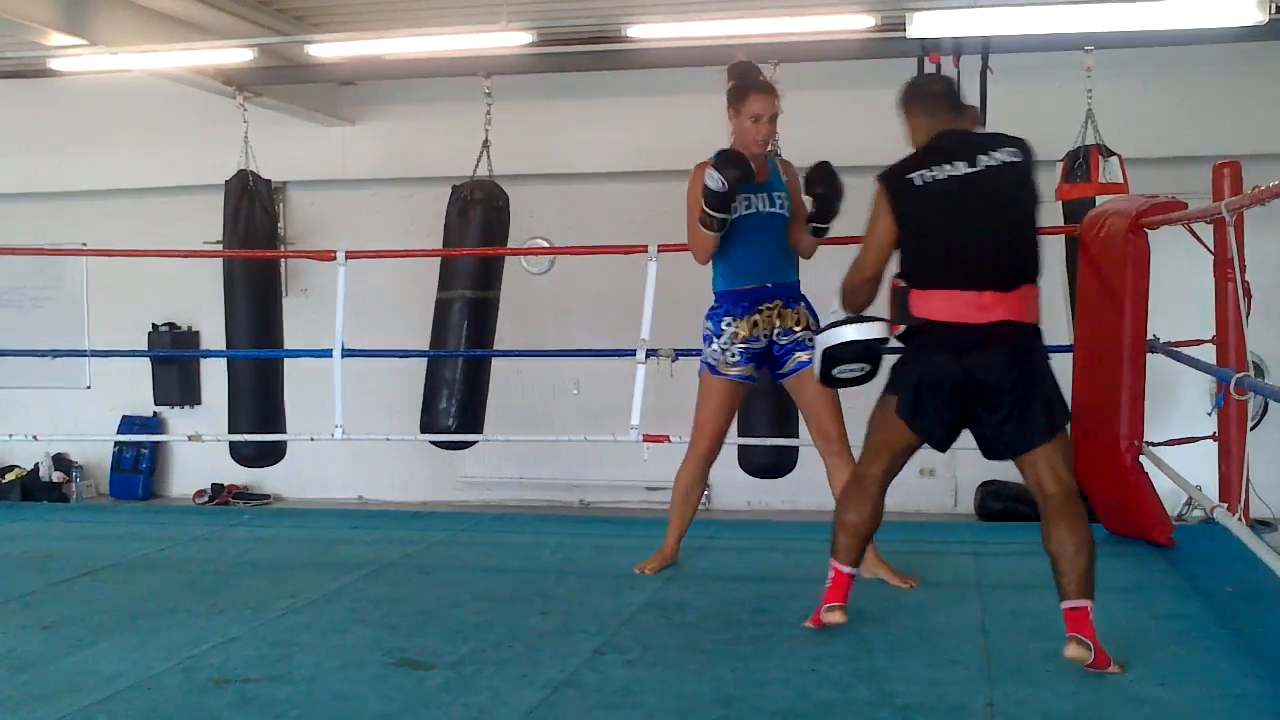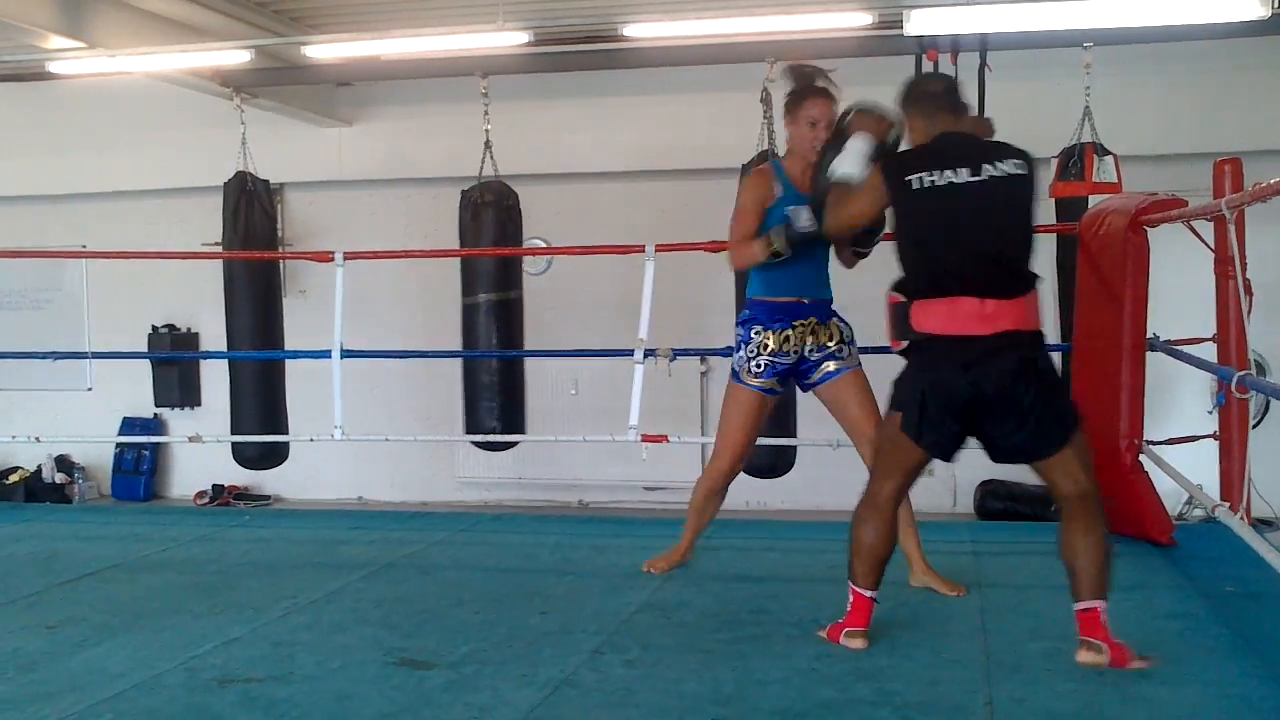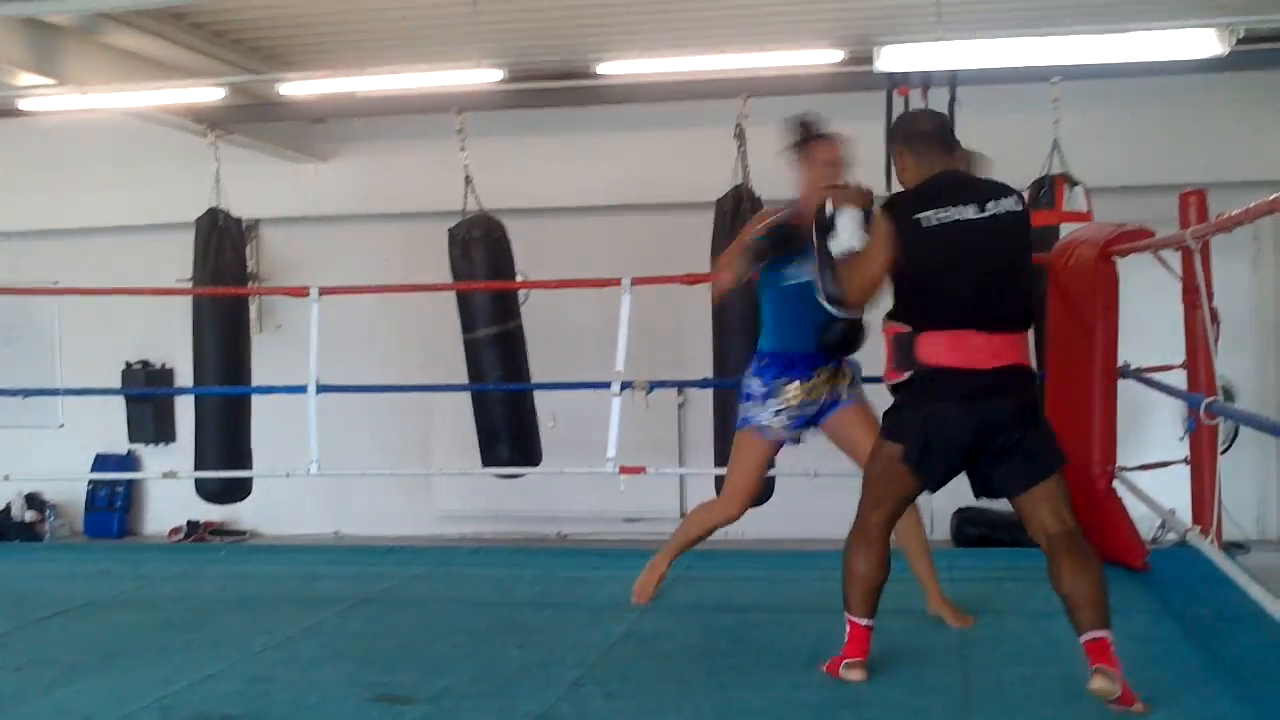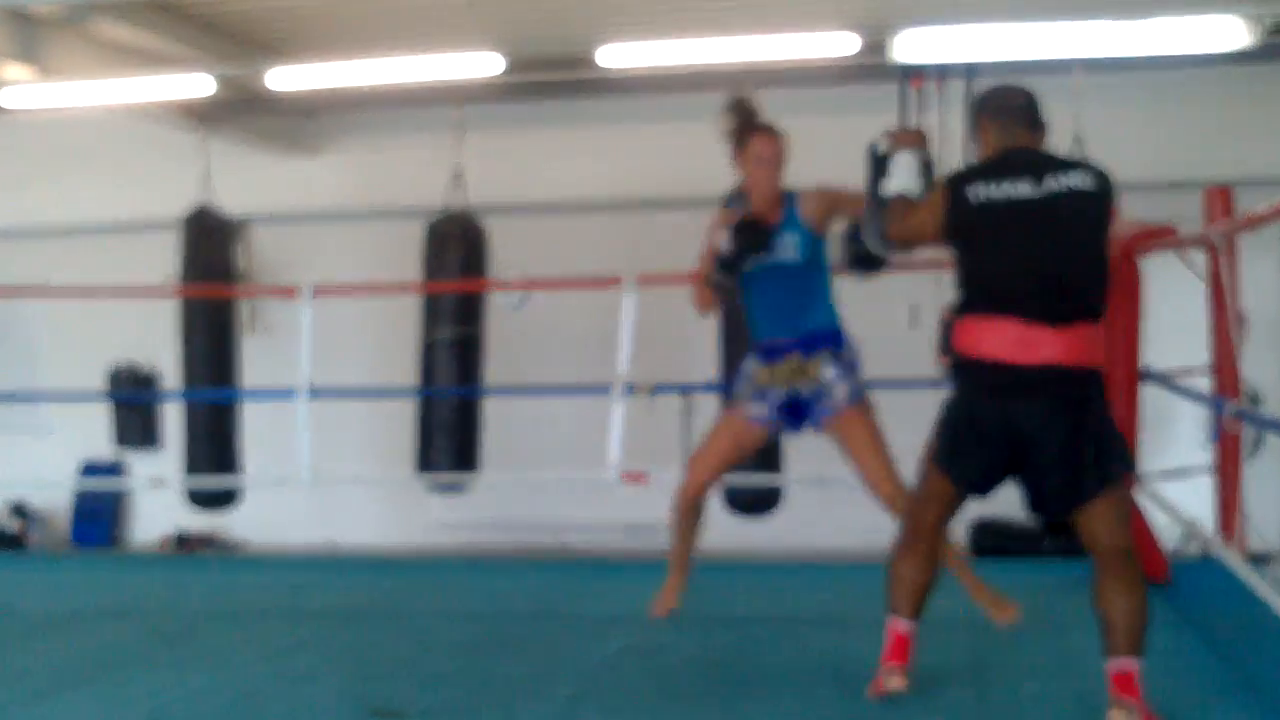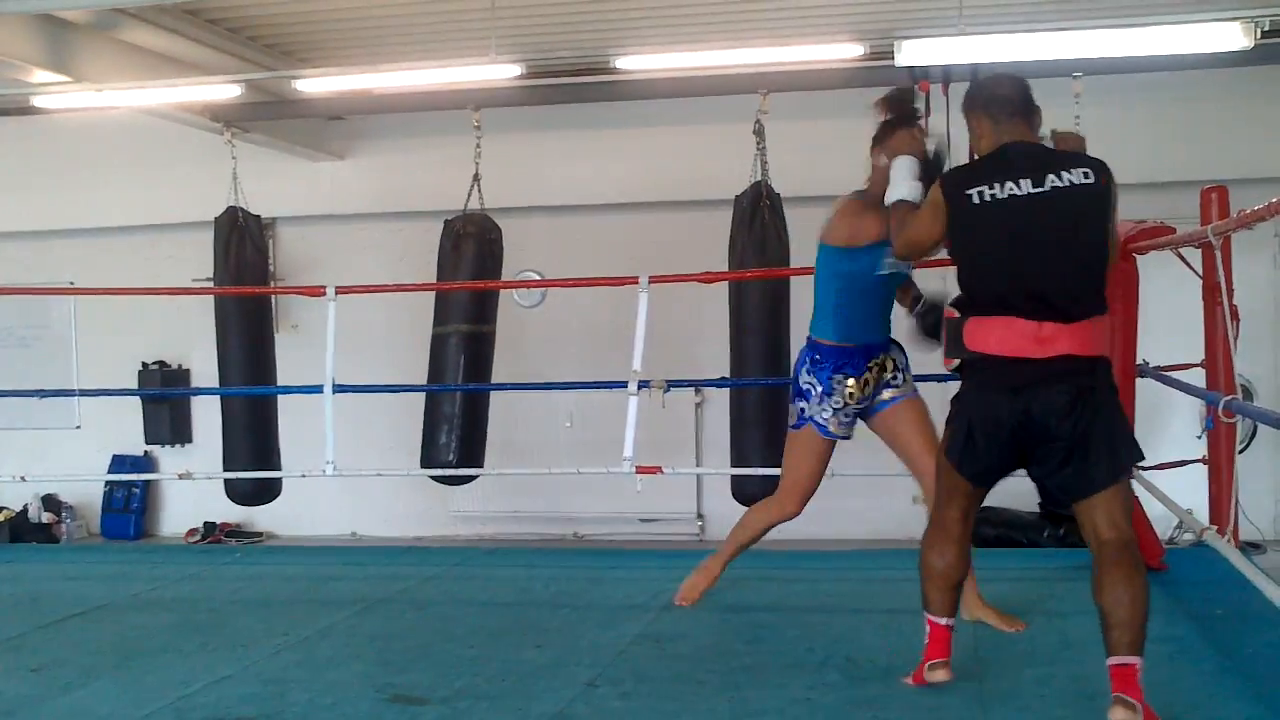
dt=0.7s
person 1, frame 1
left shoulder: (902, 181)
right shoulder: (1016, 154)
left elbow: (866, 274)
left wrist: (848, 321)
left hip: (933, 349)
right hip: (1011, 347)
left knee: (871, 473)
right knee: (1058, 493)
left ankle: (834, 600)
right ankle: (1080, 632)
person 1, frame 2
left shoulder: (898, 173)
right shoulder: (1017, 165)
left elbow: (838, 219)
left wrist: (856, 148)
left hip: (937, 361)
right hip: (1014, 355)
left knee: (883, 489)
right knee: (1077, 492)
left ankle: (856, 620)
right ankle: (1094, 632)
person 1, frame 3
left shoulder: (901, 214)
right shoulder: (1009, 201)
left elbow: (853, 289)
left hip: (934, 394)
right hip: (1010, 391)
left knee: (873, 519)
right knee: (1059, 532)
left ankle: (853, 652)
right ankle: (1103, 662)
person 1, frame 4
left shoulder: (964, 188)
right shoulder: (1094, 183)
left elbow: (899, 230)
left wrist: (904, 161)
left hip: (986, 386)
right hip: (1068, 389)
left knee: (924, 521)
right knee: (1112, 546)
left ankle: (895, 661)
person 1, frame 5
left shoulder: (957, 186)
right shoulder: (1094, 175)
left elbow: (905, 242)
left wrist: (904, 168)
left hip: (992, 381)
right hip: (1076, 380)
left knee: (950, 516)
right knee: (1113, 538)
left ankle: (936, 653)
person 2, frame 1
left shoulder: (784, 170)
right shoulder: (707, 174)
left elbow: (805, 249)
right elbow: (699, 251)
left wrist: (824, 210)
right wrist: (719, 198)
left hip: (792, 316)
right hip: (733, 319)
left knee: (834, 439)
right knee: (703, 448)
left ankle: (871, 557)
right ankle: (670, 546)
person 2, frame 2
right shoulder: (762, 179)
left elbow: (849, 261)
right elbow: (738, 256)
left wrist: (861, 235)
right wrist: (788, 235)
left hip: (823, 328)
right hip: (766, 329)
left knee: (880, 447)
right knee: (726, 460)
left ankle: (918, 566)
right ankle: (684, 545)
person 2, frame 3
left shoulder: (844, 221)
right shoulder: (774, 225)
right elbow: (720, 285)
left wrist: (849, 320)
right wrist: (758, 250)
left hip: (832, 374)
right hip: (776, 379)
right knee: (733, 504)
left ankle: (934, 596)
right ankle: (662, 560)
person 2, frame 4
left shoulder: (810, 205)
right shoulder: (728, 223)
left elbow: (868, 209)
right elbow: (704, 303)
right wrist: (722, 263)
left hip: (825, 366)
right hip: (766, 370)
left knee: (888, 489)
right knee: (695, 480)
left ankle: (969, 582)
right ankle: (677, 577)
person 2, frame 5
left shoulder: (892, 213)
right shoulder: (857, 210)
left wrist: (924, 305)
left hip: (880, 364)
right hip: (829, 369)
left knee: (939, 477)
right knee: (790, 502)
left ankle: (970, 599)
right ankle: (715, 564)
